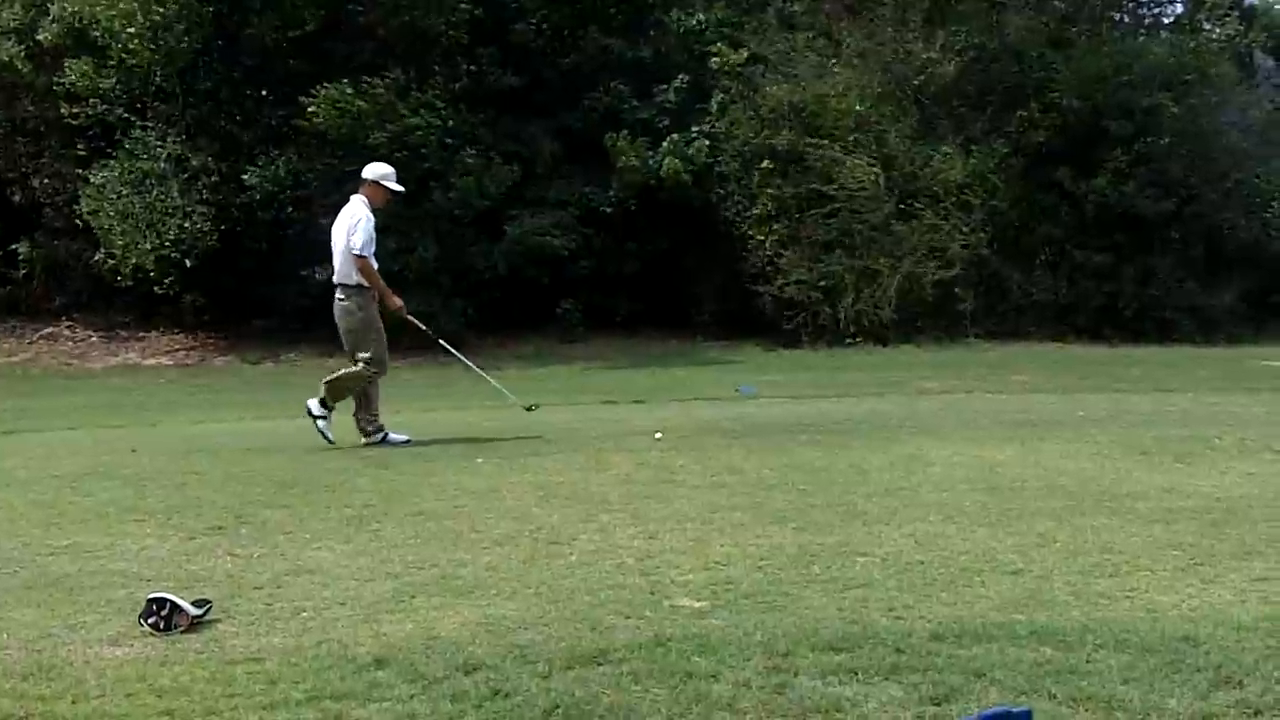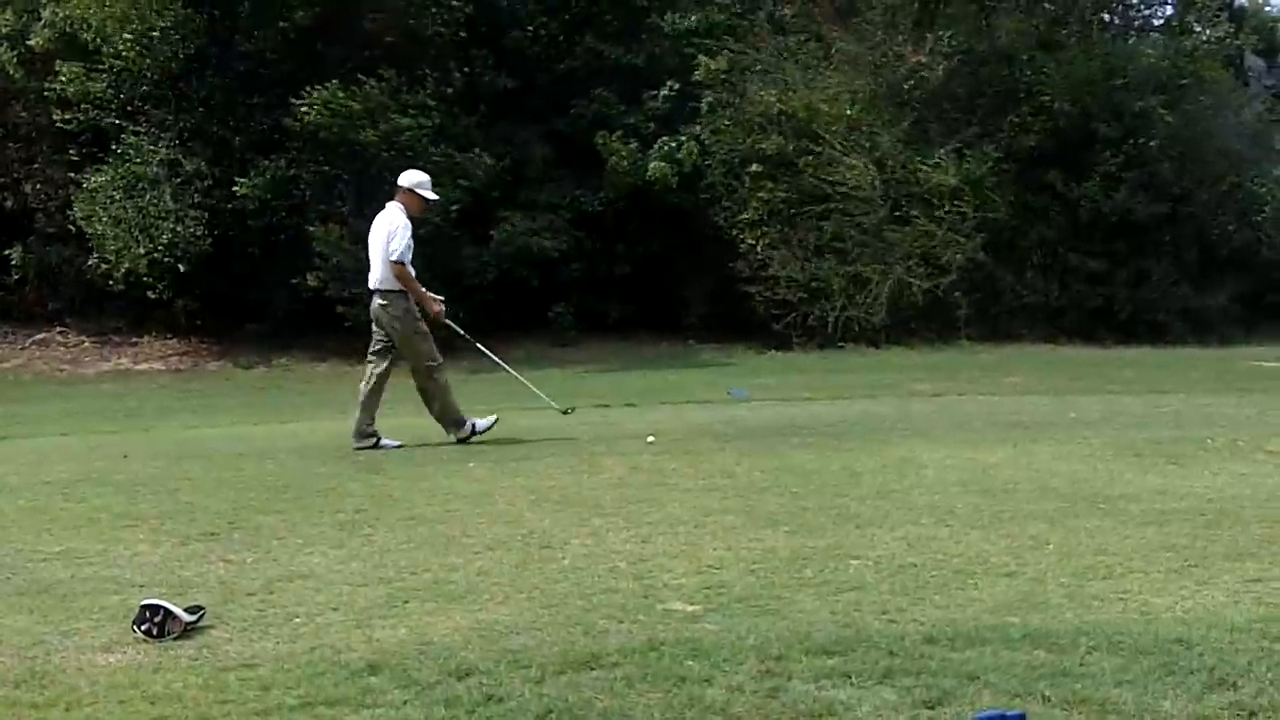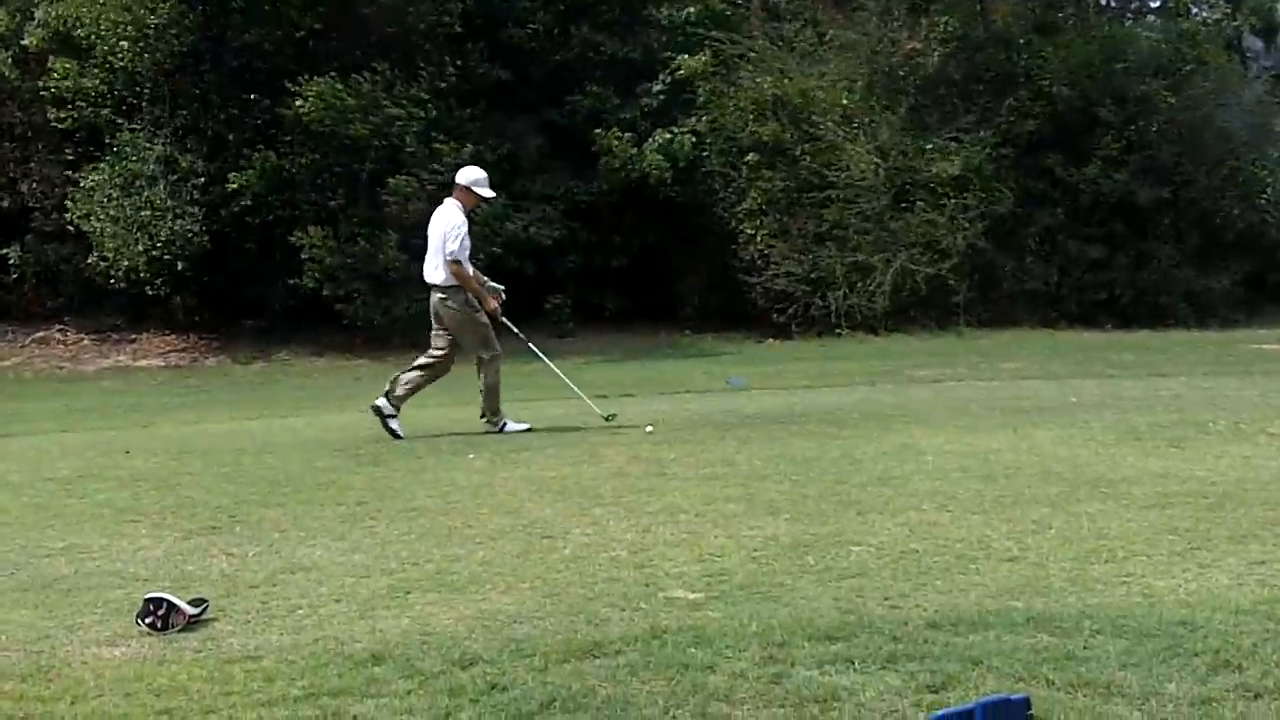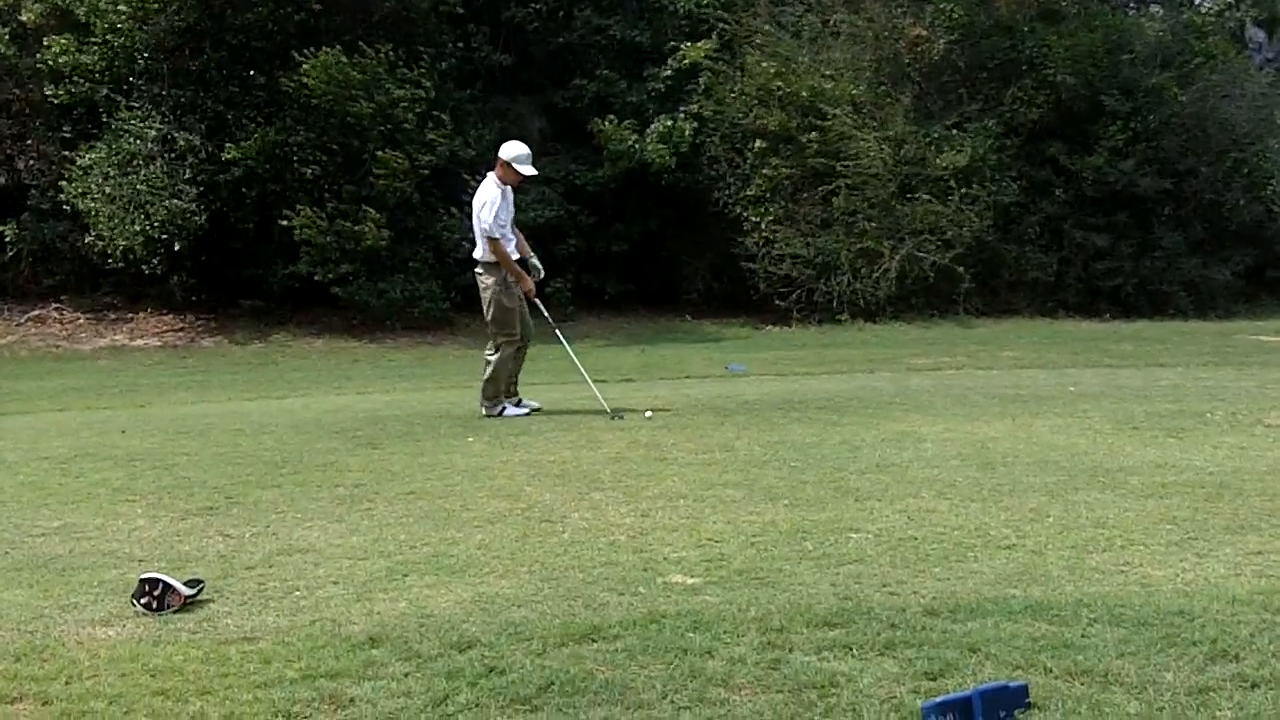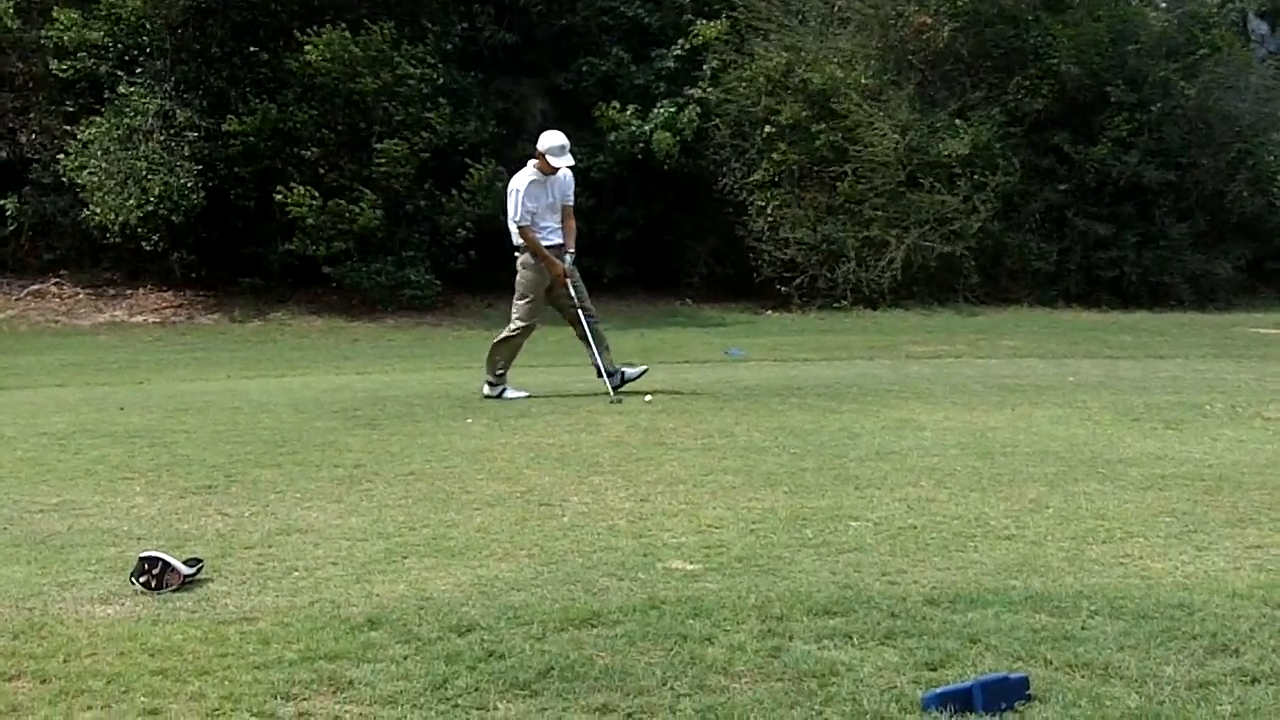
dt=0.3s
person 1, frame 1
left shoulder: (348, 212)
right shoulder: (362, 215)
right elbow: (362, 263)
right wrist: (389, 297)
left hip: (347, 295)
right hip: (357, 297)
left knee: (366, 363)
right knee: (372, 363)
left ankle: (370, 428)
right ankle: (322, 403)
person 1, frame 2
left shoulder: (383, 218)
right shoulder: (400, 222)
right elbow: (399, 270)
left wrist: (422, 295)
right wrist: (426, 301)
left hip: (382, 301)
right hip: (396, 302)
left knee: (378, 367)
right knee: (429, 365)
left ankle: (365, 433)
right ankle: (458, 427)
person 1, frame 3
left shoulder: (443, 213)
right shoulder: (456, 219)
right elbow: (456, 268)
left wrist: (485, 283)
right wrist: (484, 298)
left hip: (442, 296)
right hip: (455, 296)
left knee: (438, 357)
right knee: (488, 354)
left ankle: (389, 402)
right ankle: (493, 420)
person 1, frame 4
left shoulder: (504, 190)
right shoulder: (490, 195)
right elbow: (494, 245)
left wrist: (530, 257)
right wrist: (522, 277)
left hip: (504, 272)
right hip: (495, 272)
left knee: (523, 332)
right knee: (505, 338)
left ankle: (508, 396)
right ankle: (493, 403)
person 1, frame 5
left shoulder: (565, 177)
right shoulder: (522, 184)
left elbow: (568, 218)
right elbow: (524, 231)
left wrist: (568, 253)
right wrist: (553, 262)
left hip: (562, 255)
right hip: (534, 258)
left knee: (583, 313)
right knee: (523, 320)
left ankle: (612, 372)
right ankle: (494, 382)
